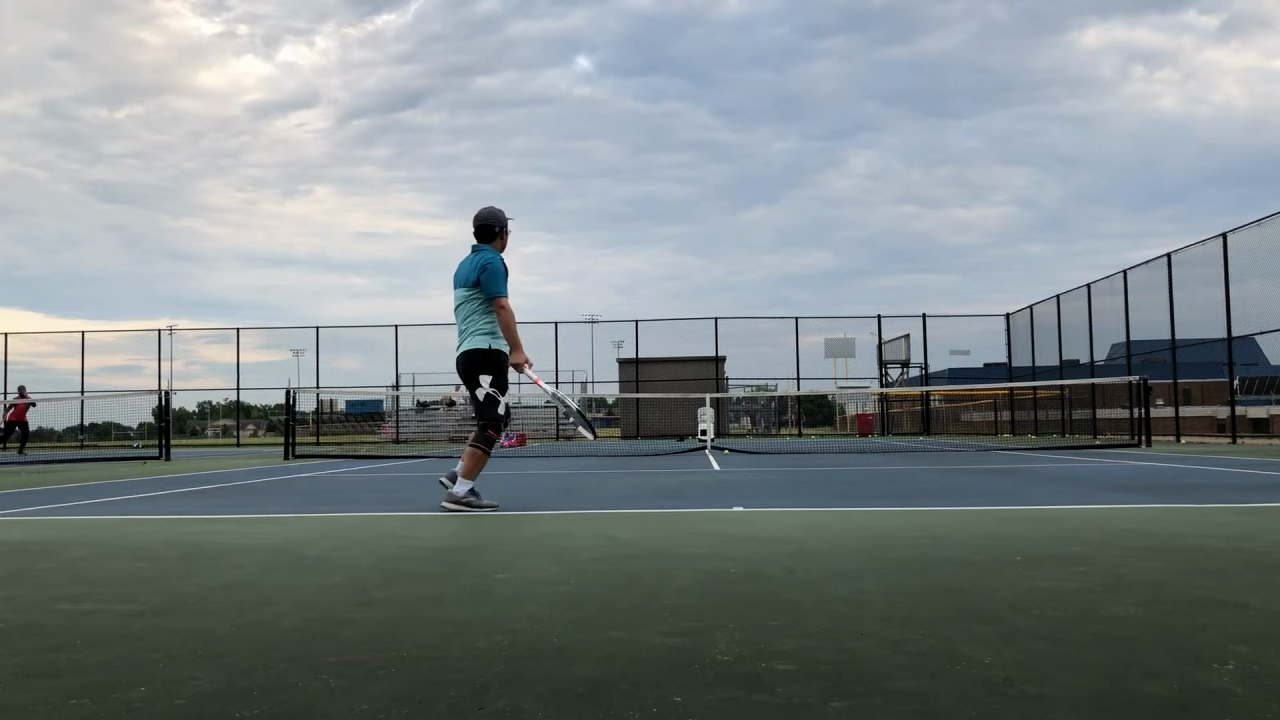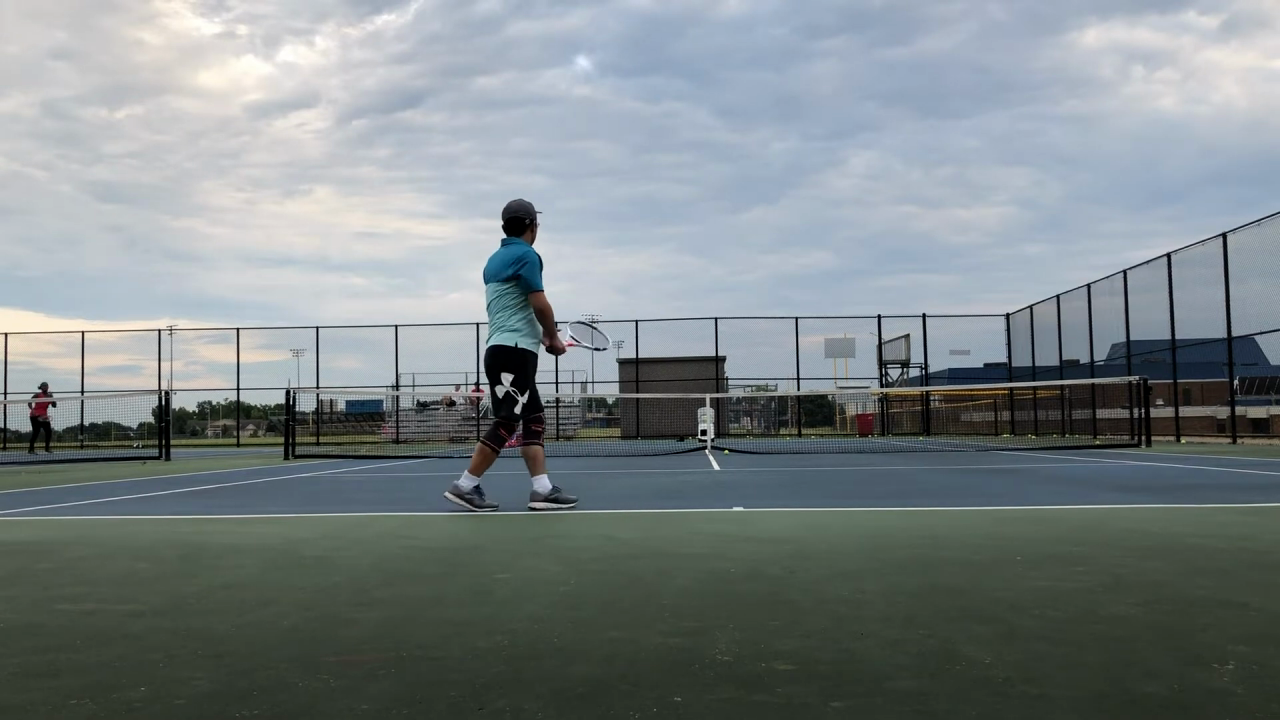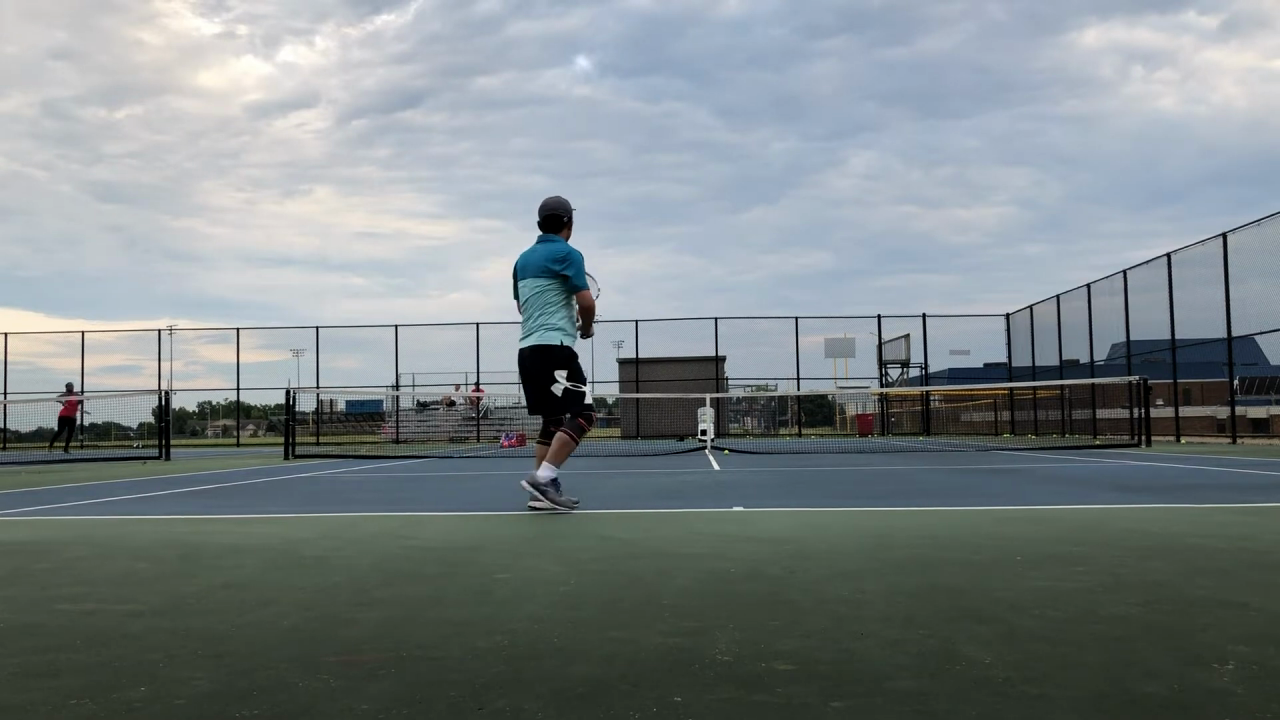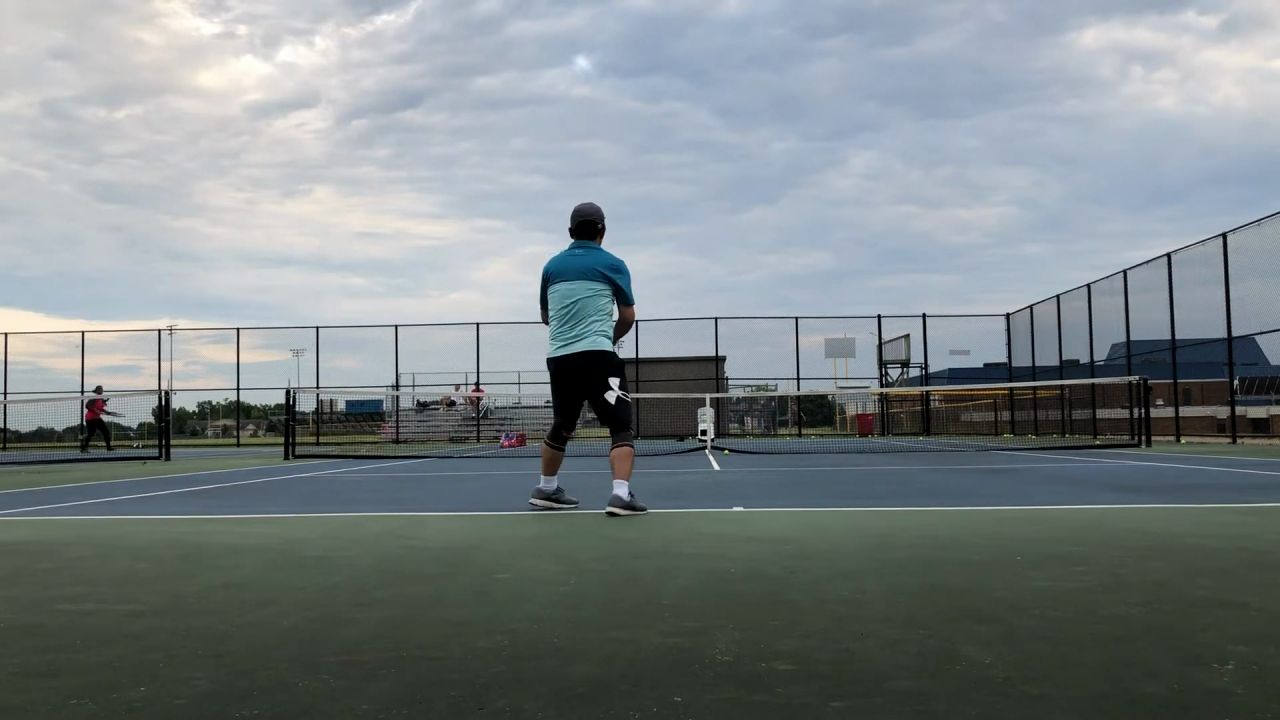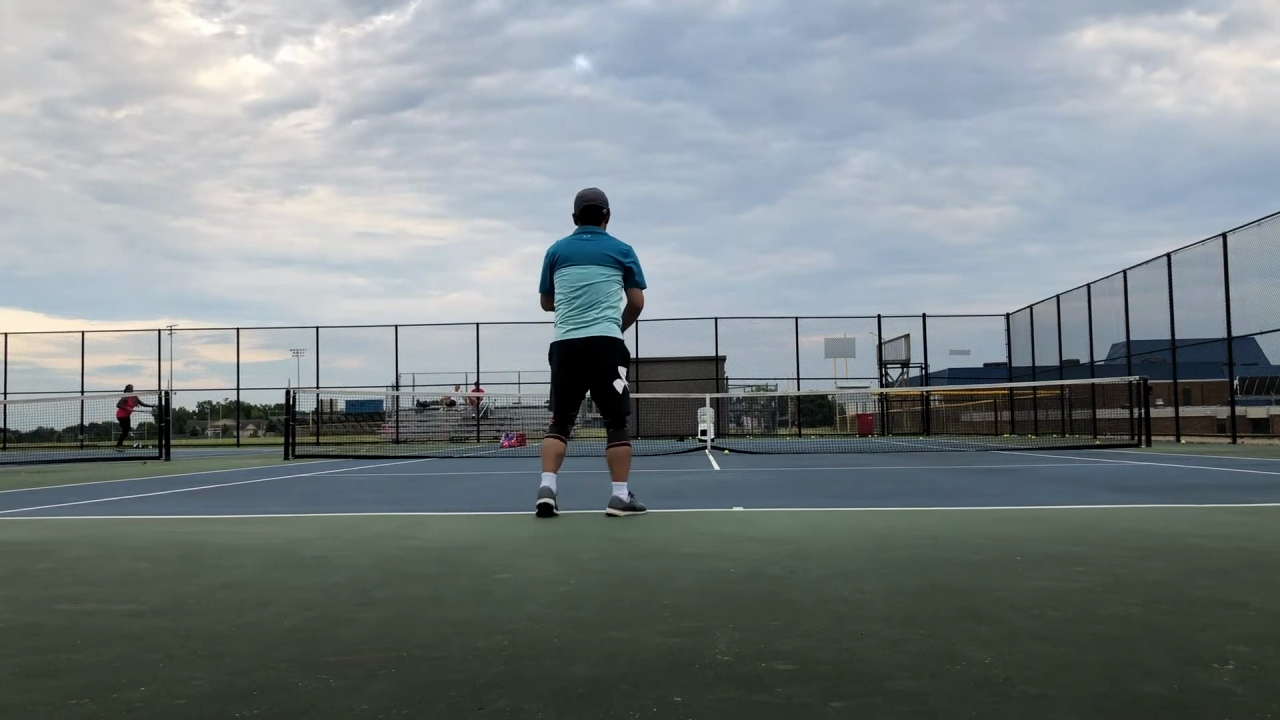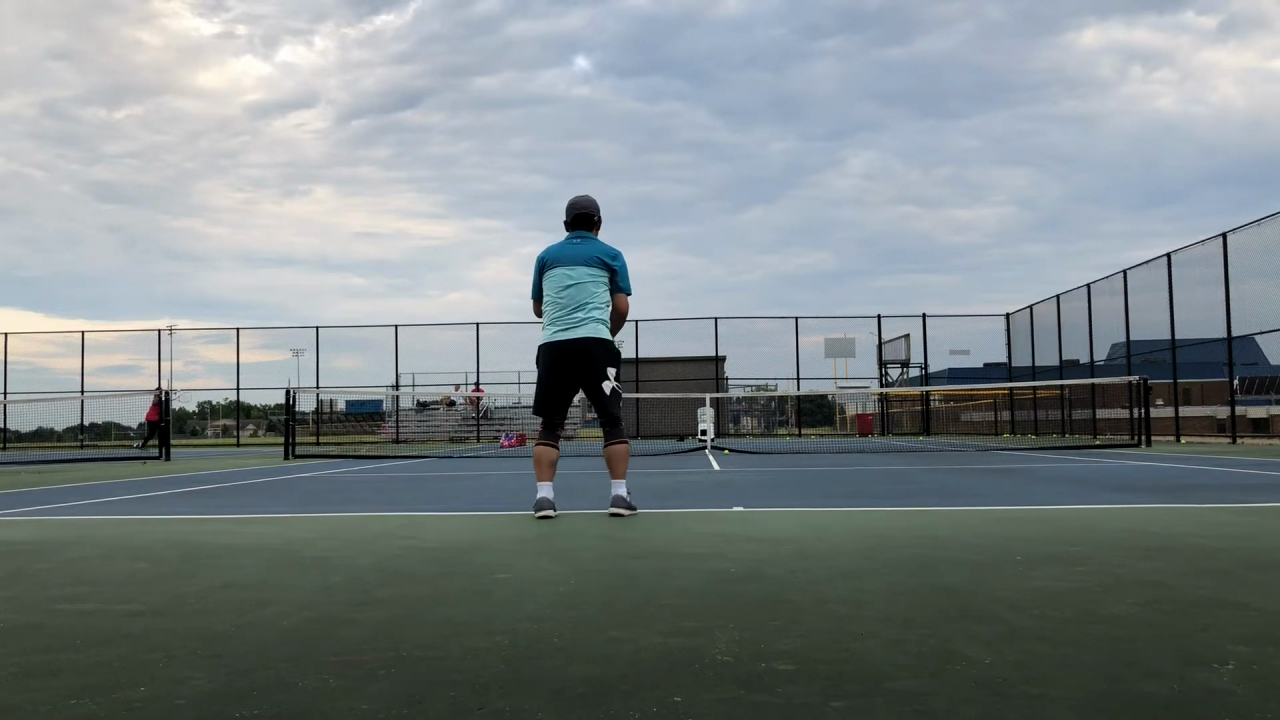
dt=0.3s
person 1, frame 1
left shoulder: (465, 264)
right shoulder: (492, 262)
right elbow: (501, 307)
right wrist: (516, 349)
left hip: (467, 355)
right hip: (486, 354)
left knee: (489, 422)
right knee: (491, 424)
left ankle: (457, 475)
right ankle: (460, 493)
person 1, frame 2
left shoulder: (494, 259)
right shoulder: (526, 255)
right elbow: (540, 302)
left wrist: (541, 333)
right wrist: (552, 335)
left hip: (505, 351)
right hip: (513, 351)
left knee: (533, 420)
right knee: (506, 424)
left ankle: (543, 490)
right ankle: (465, 487)
person 1, frame 3
left shoulder: (523, 258)
right shoulder: (568, 254)
right elbow: (585, 301)
right wrist: (586, 325)
left hip: (529, 349)
right hip: (553, 348)
left knee: (554, 420)
right knee: (582, 414)
left ankle: (544, 489)
right ankle: (543, 477)
person 1, frame 4
left shoulder: (552, 266)
right shoulder: (613, 264)
left elbow: (545, 316)
right elbow: (628, 316)
left hip: (559, 358)
right hip: (598, 356)
left knee: (562, 426)
right knee: (621, 427)
left ankle: (546, 489)
right ankle: (621, 495)
person 1, frame 5
left shoulder: (555, 251)
right shoulder: (621, 251)
left elbow: (546, 303)
right elbow: (637, 301)
left hip: (564, 345)
right hip: (606, 343)
left knee: (561, 421)
right knee: (616, 422)
left ankle: (547, 487)
right ankle: (620, 496)
person 1, frame 6
left shoulder: (546, 256)
right shoulder: (611, 255)
left elbow: (538, 309)
right elbow: (621, 308)
left hip: (553, 346)
right hip: (595, 345)
left knee: (550, 425)
right knee: (612, 421)
left ankle: (544, 497)
right ankle: (620, 495)
